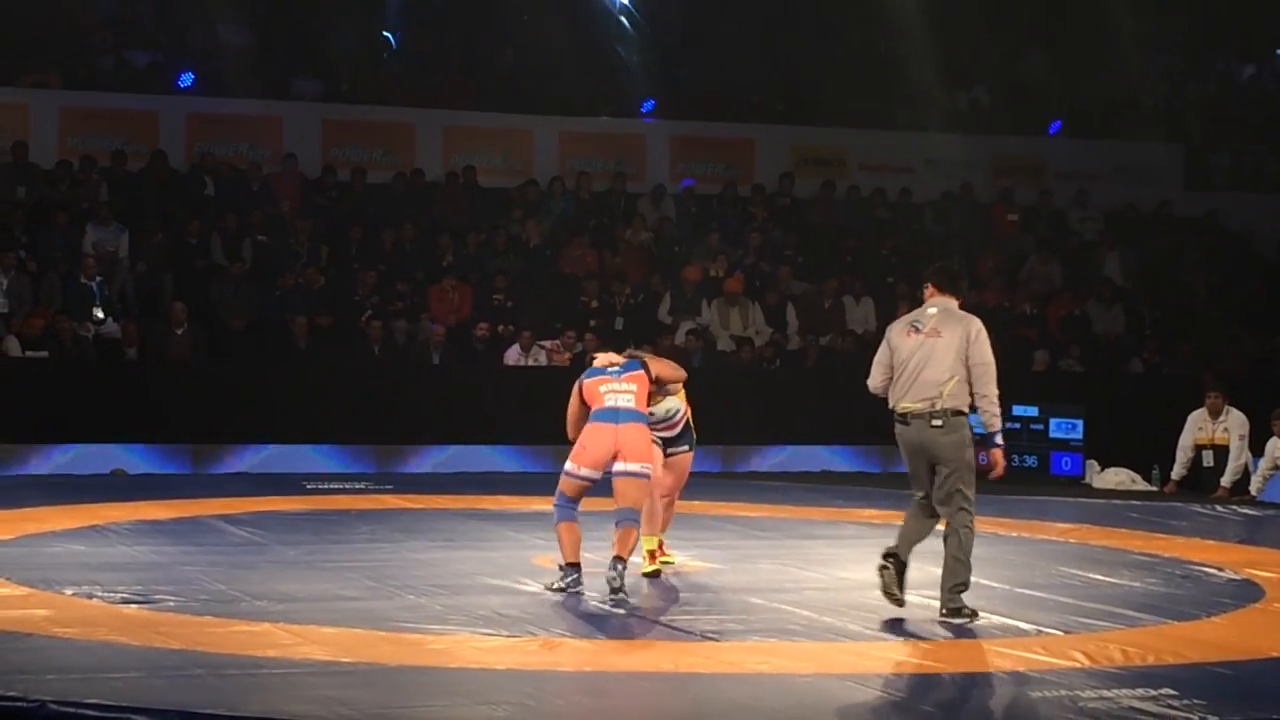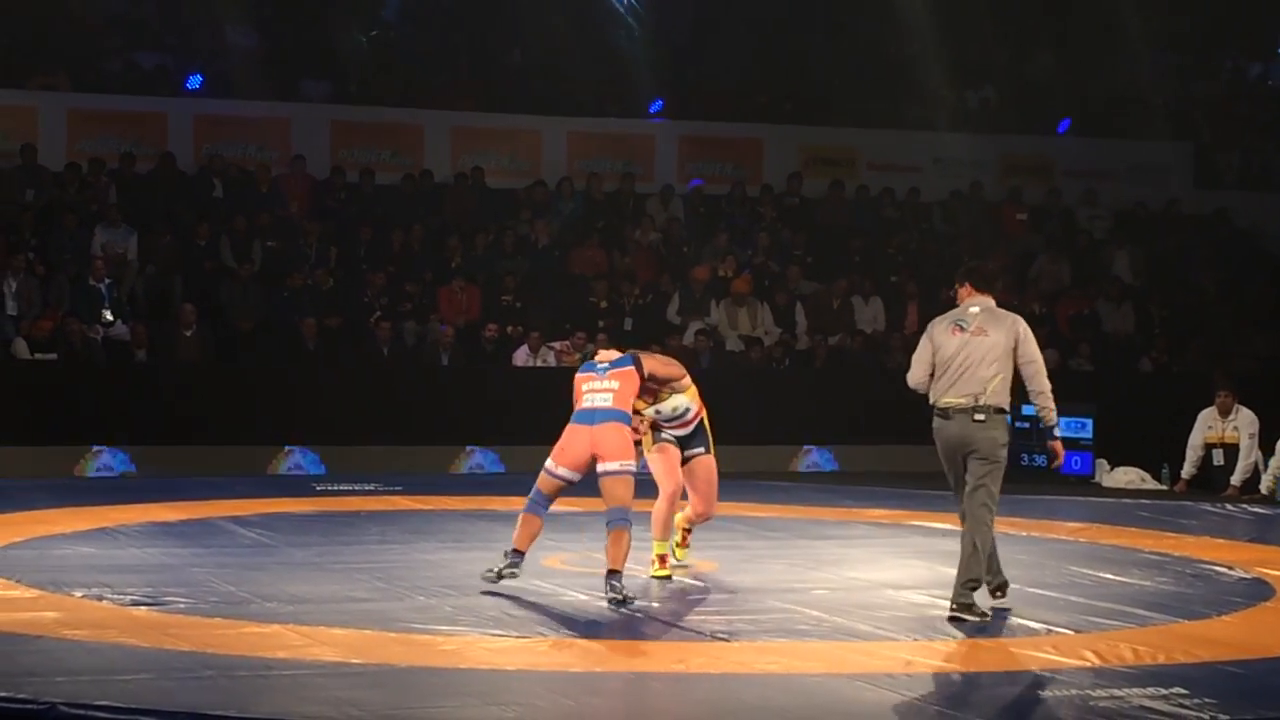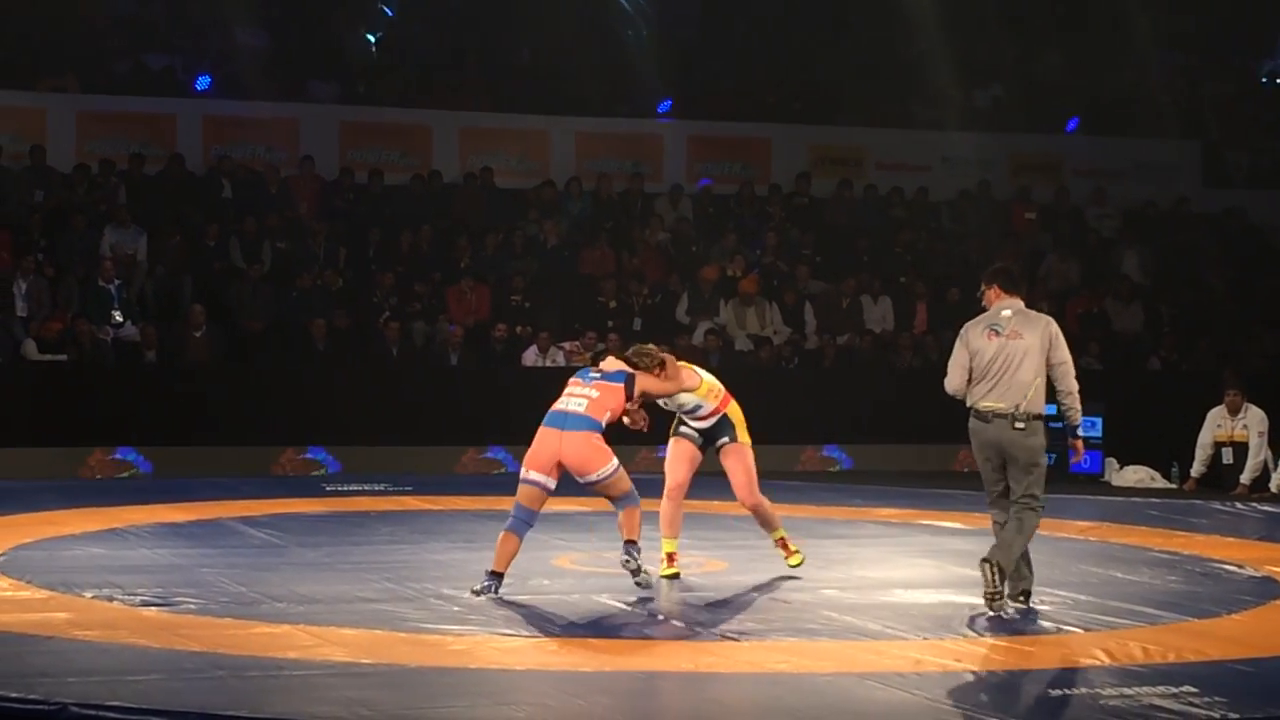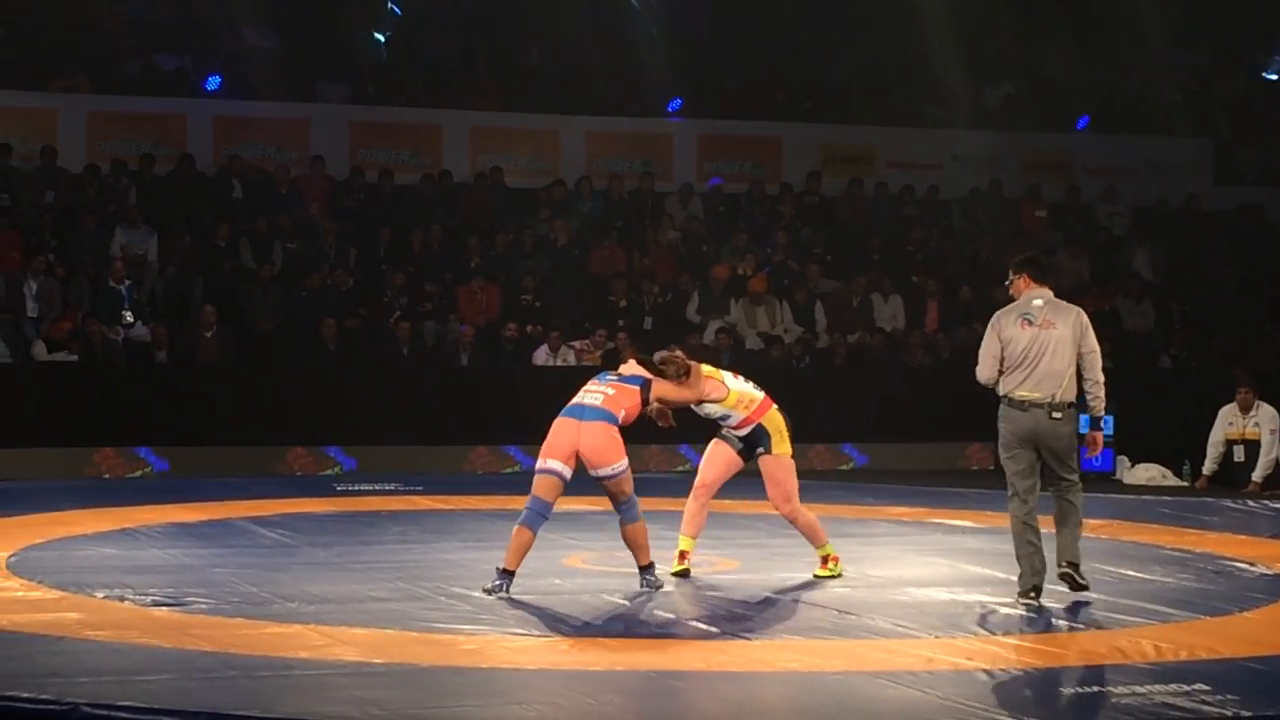
dt=0.2s
person 1, frame 1
left shoulder: (900, 325)
right shoulder: (970, 325)
left elbow: (876, 383)
right elbow: (985, 387)
right wrist: (996, 440)
left hip: (906, 426)
right hip: (947, 426)
left knee: (925, 503)
right knee: (957, 513)
left ankle: (896, 558)
right ankle: (953, 602)
person 1, frame 2
left shoulder: (940, 324)
right shoulder: (1012, 324)
left elbow: (916, 380)
right elbow: (1038, 382)
right wrist: (1052, 431)
left hip: (945, 423)
right hip: (987, 423)
left knee: (969, 504)
right knee: (979, 508)
left ankle: (993, 580)
right ankle: (963, 598)
person 1, frame 3
left shoulder: (973, 328)
right shoulder: (1044, 326)
left elbow: (954, 385)
right elbow: (1066, 383)
right wrist: (1074, 429)
left hip: (983, 426)
right hip: (1024, 428)
left knee: (1002, 506)
right knee: (1027, 507)
left ankle: (1019, 585)
right ankle: (997, 563)
person 1, frame 4
left shoulder: (1004, 318)
right shoulder: (1074, 316)
left elbow: (985, 375)
right elbow: (1093, 374)
right wrist: (1097, 423)
left hip: (1014, 415)
right hip: (1058, 416)
left knee: (1022, 500)
right knee: (1067, 490)
left ankle: (1030, 583)
right ankle: (1068, 560)
person 2, frame 1
left shoulder: (585, 378)
right shoulder: (642, 366)
left elbow: (574, 432)
right elbow: (680, 375)
left hip: (597, 431)
right hip: (636, 432)
left knee: (565, 504)
right knee: (629, 516)
left ankle: (571, 572)
right ankle: (618, 565)
person 2, frame 2
left shoulder: (582, 370)
right shoulder: (635, 362)
left hip: (578, 432)
right hip: (614, 434)
left knee: (539, 500)
right knee: (619, 515)
left ankle: (512, 562)
right ankle: (614, 579)
person 2, frame 3
left shoulder: (580, 375)
right shoulder: (631, 379)
right elbow: (675, 386)
left wrist: (624, 413)
right wrist: (668, 360)
left hip: (548, 435)
right hip: (583, 440)
left knee: (521, 515)
right knee: (627, 498)
left ankle: (492, 580)
right ankle: (631, 553)
person 2, frame 4
left shoulder: (600, 377)
right shoulder: (650, 384)
right elbow: (694, 394)
left wrist: (653, 408)
left hip: (563, 426)
right hip: (599, 432)
left knee: (536, 509)
right knee: (626, 505)
left ankle: (504, 578)
right ankle: (647, 573)
person 3, frame 1
left shoulder: (670, 385)
left hip: (679, 432)
right hip: (648, 434)
left knee: (669, 495)
right knee: (654, 484)
left ankle: (657, 543)
right ankle: (650, 553)
person 3, frame 2
left shoulder: (676, 379)
left hip: (695, 432)
right hip: (661, 434)
left knee: (704, 510)
right knee: (671, 490)
left ankle: (683, 524)
right ankle: (660, 557)
person 3, frame 3
left shoulder: (682, 375)
right wrist: (633, 418)
left hip: (726, 422)
right hip: (691, 424)
left knee: (749, 499)
right knee: (674, 487)
left ankle: (781, 539)
right ankle: (668, 556)
person 3, frame 4
left shoulder: (705, 383)
right shoulder: (688, 378)
right wrist: (661, 412)
left hip: (768, 428)
right hip: (736, 430)
left knee: (787, 506)
right knee: (702, 487)
left ankle: (829, 557)
right ankle: (683, 555)
